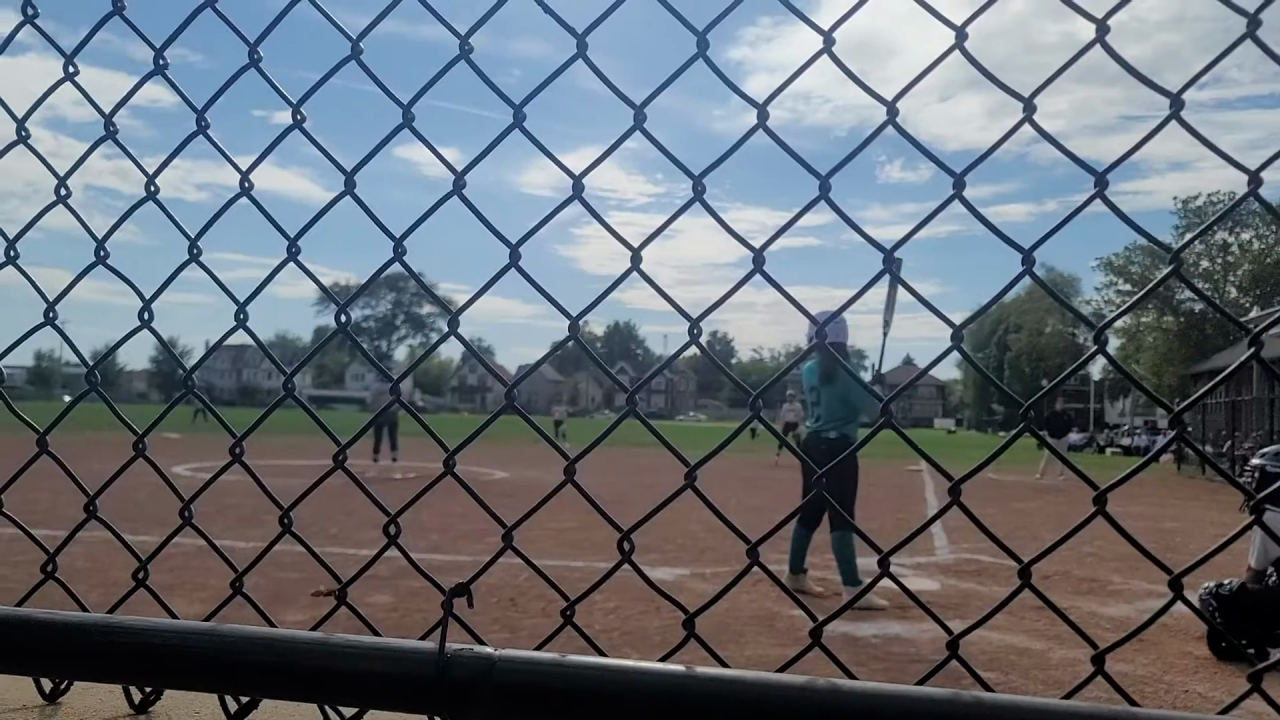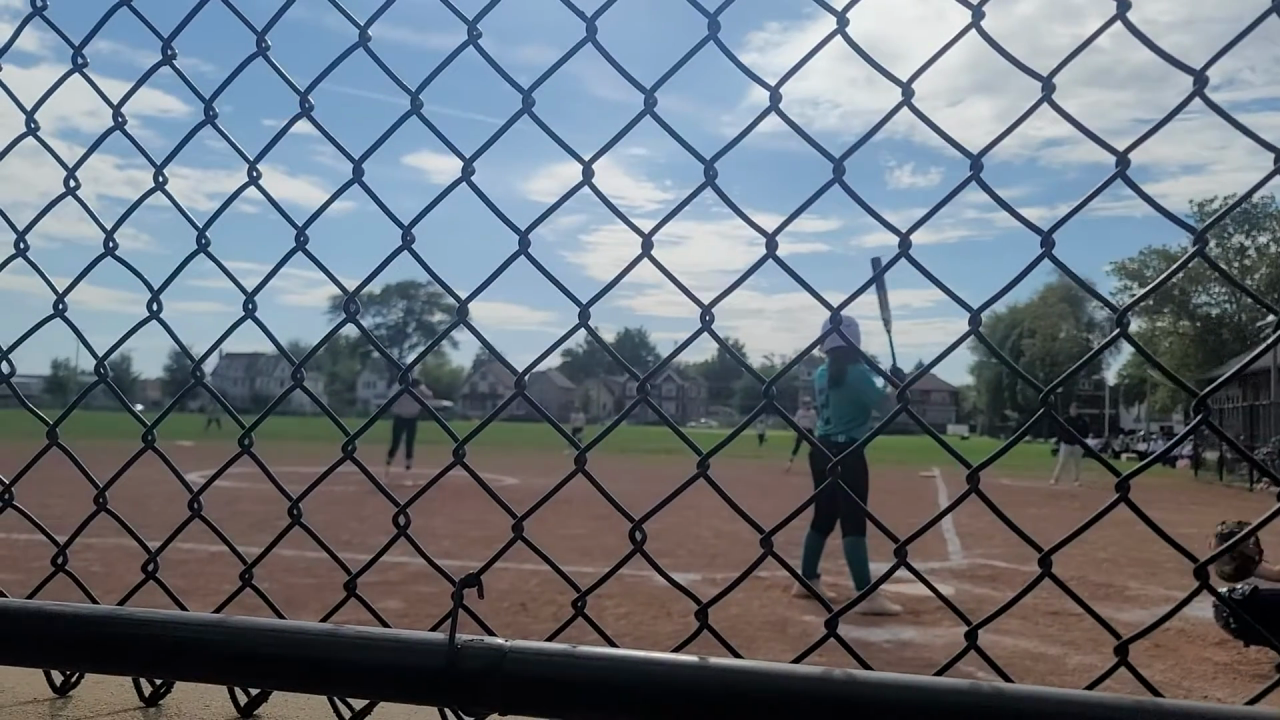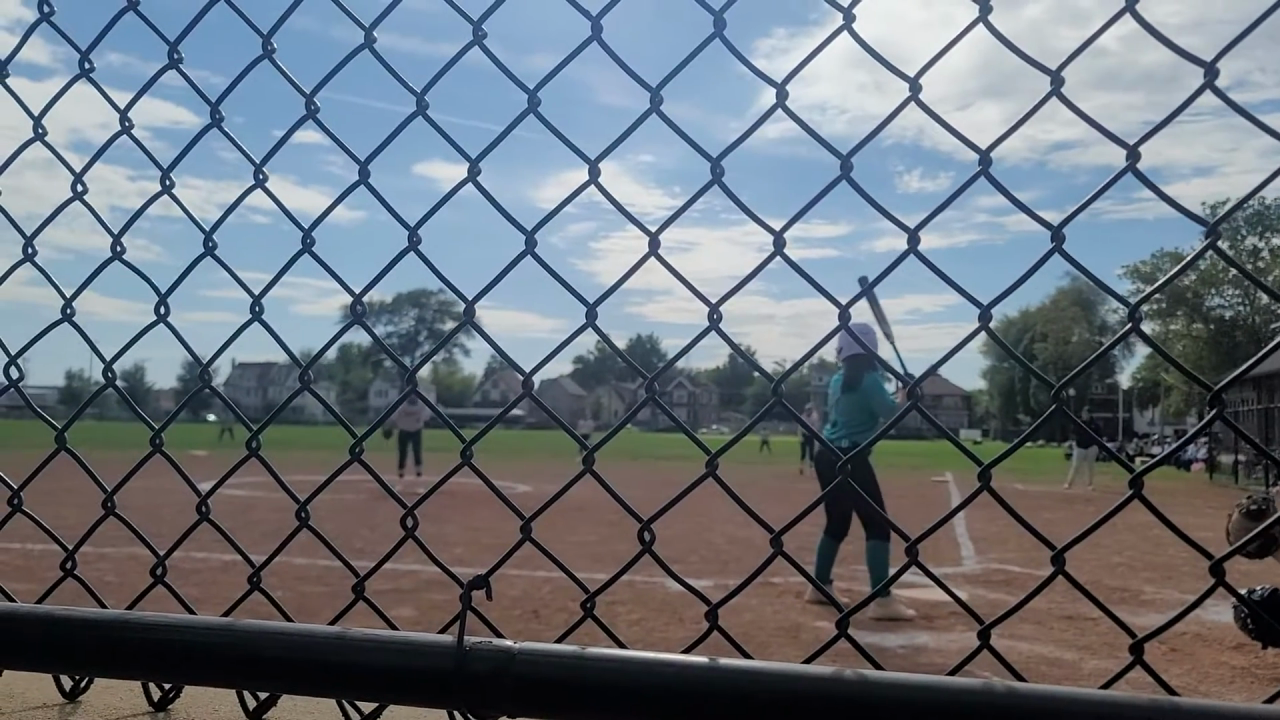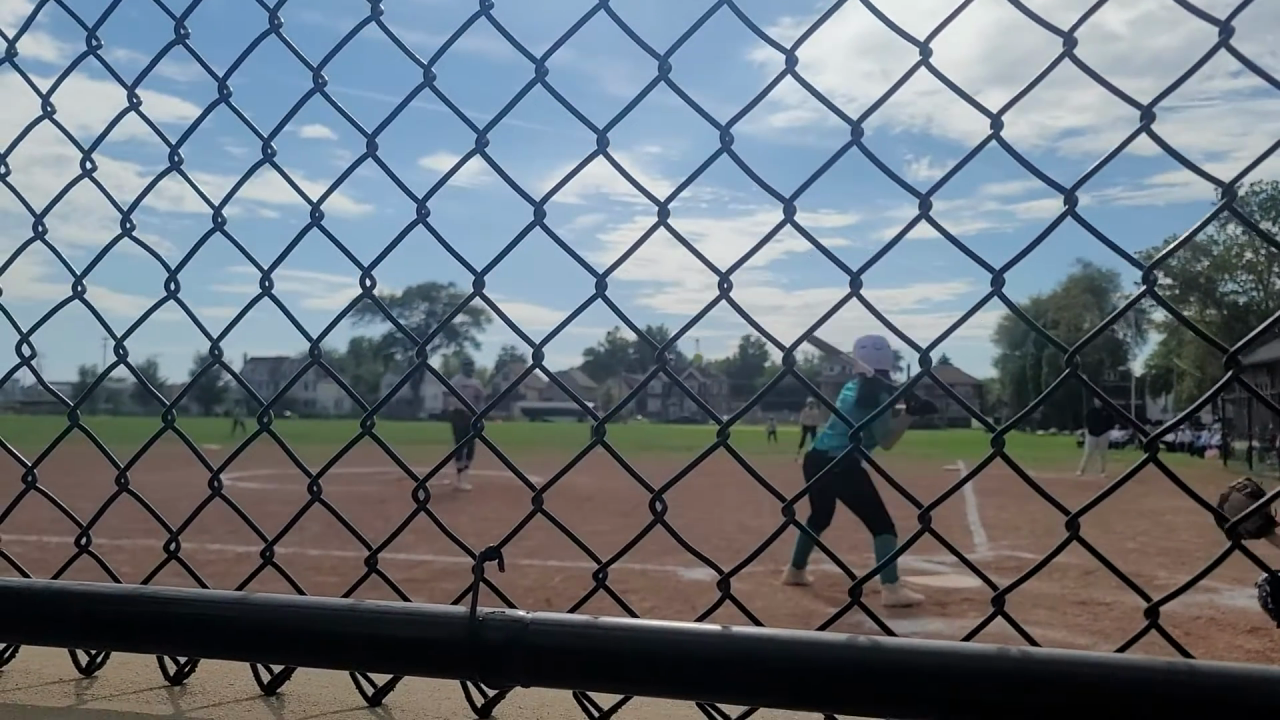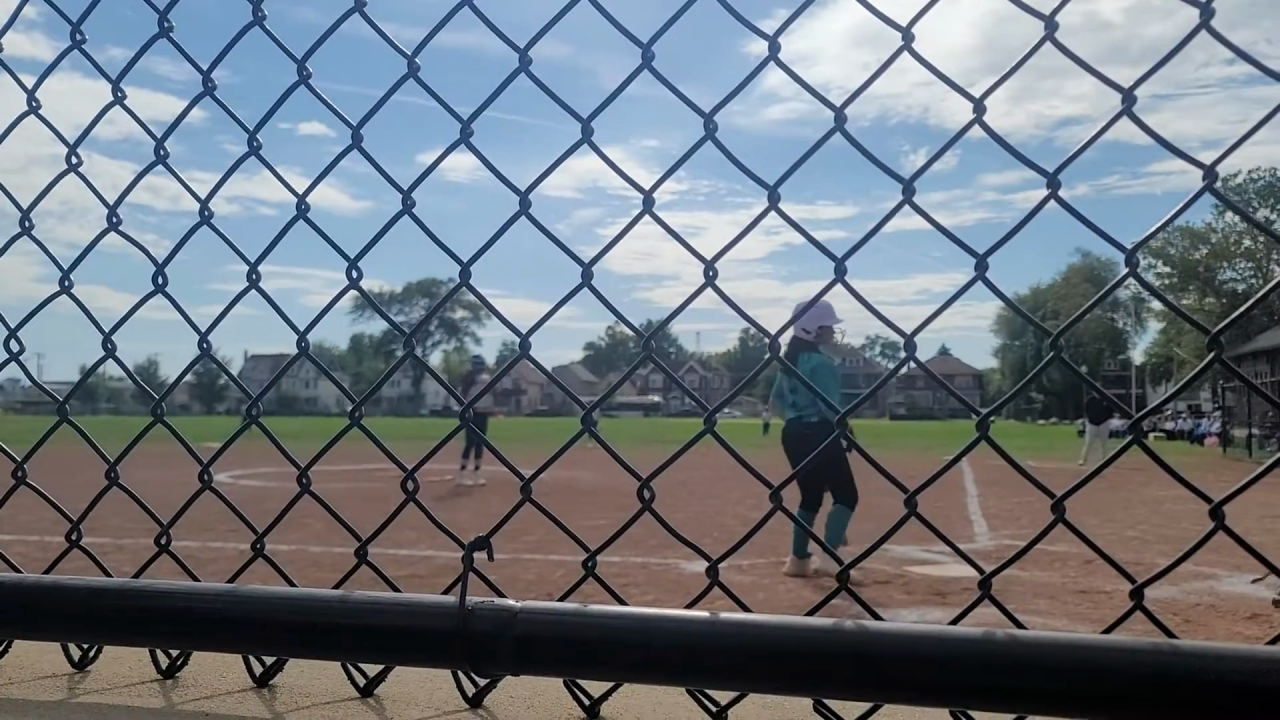
dt=1s
person 1, frame 1
left shoulder: (809, 370)
right shoulder: (843, 372)
right elbow: (870, 406)
left wrist: (865, 387)
left hip: (813, 445)
right hip: (837, 448)
left knee: (810, 511)
right knee: (841, 516)
left ankle: (795, 576)
right ankle: (853, 589)
person 1, frame 2
left shoulder: (822, 373)
right shoulder: (856, 372)
right elbow: (882, 404)
left wrist: (881, 385)
right wrist: (896, 383)
left hip: (822, 450)
right hip: (846, 453)
left knee: (823, 517)
right knee: (853, 522)
left ankle: (807, 581)
right ankle: (867, 596)
person 1, frame 3
left shoulder: (837, 380)
right shoulder: (868, 379)
right elbow: (892, 415)
right wrist: (907, 394)
left hip: (827, 457)
right hip: (849, 459)
left knee: (837, 524)
right knee: (877, 525)
left ankle: (820, 587)
right ankle: (882, 600)
person 1, frame 4
left shoulder: (851, 388)
right shoulder: (878, 396)
right elbow: (886, 442)
left wrist: (908, 410)
right wrist: (909, 413)
left hip: (815, 460)
right hip: (844, 467)
left knee: (819, 517)
right knee: (881, 524)
left ankle: (796, 570)
right ankle: (892, 588)
person 1, frame 5
left shoulder: (790, 361)
right shoulder: (822, 363)
left elbow: (777, 401)
right elbow: (829, 408)
left hip: (793, 433)
right hip: (819, 434)
left knee: (810, 497)
right knee: (845, 496)
left ankle: (799, 559)
right ankle: (827, 556)
